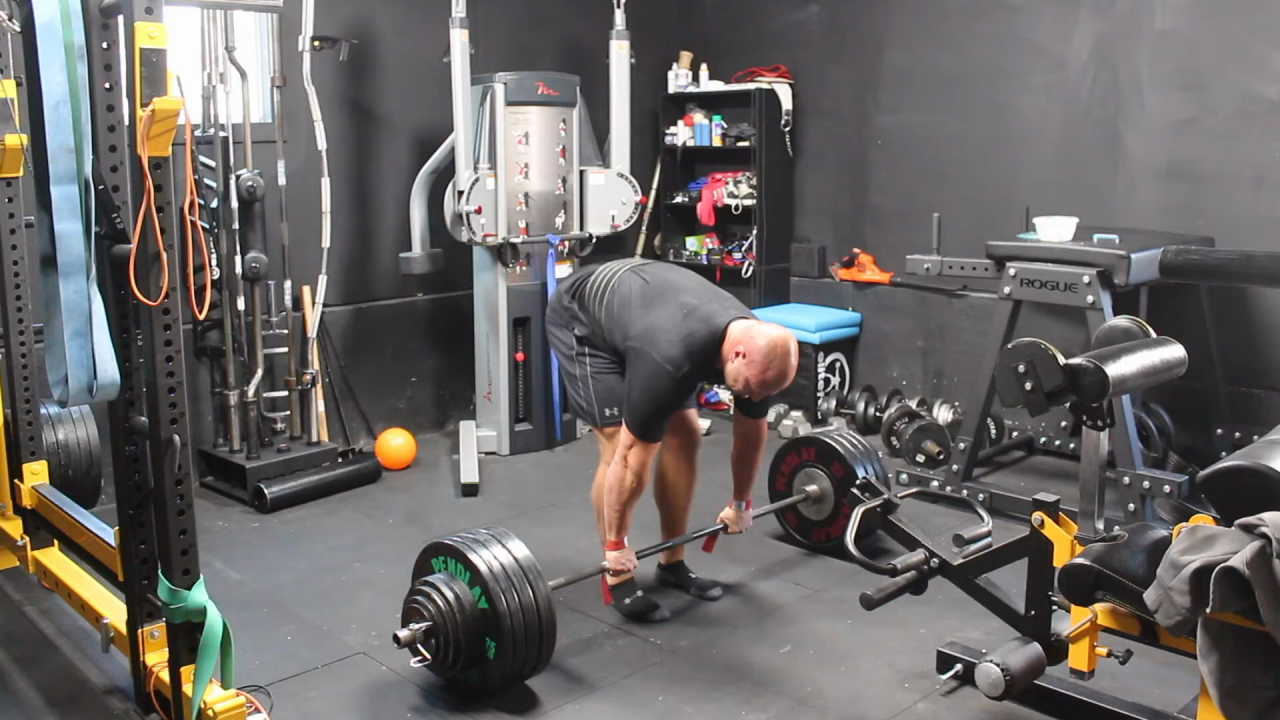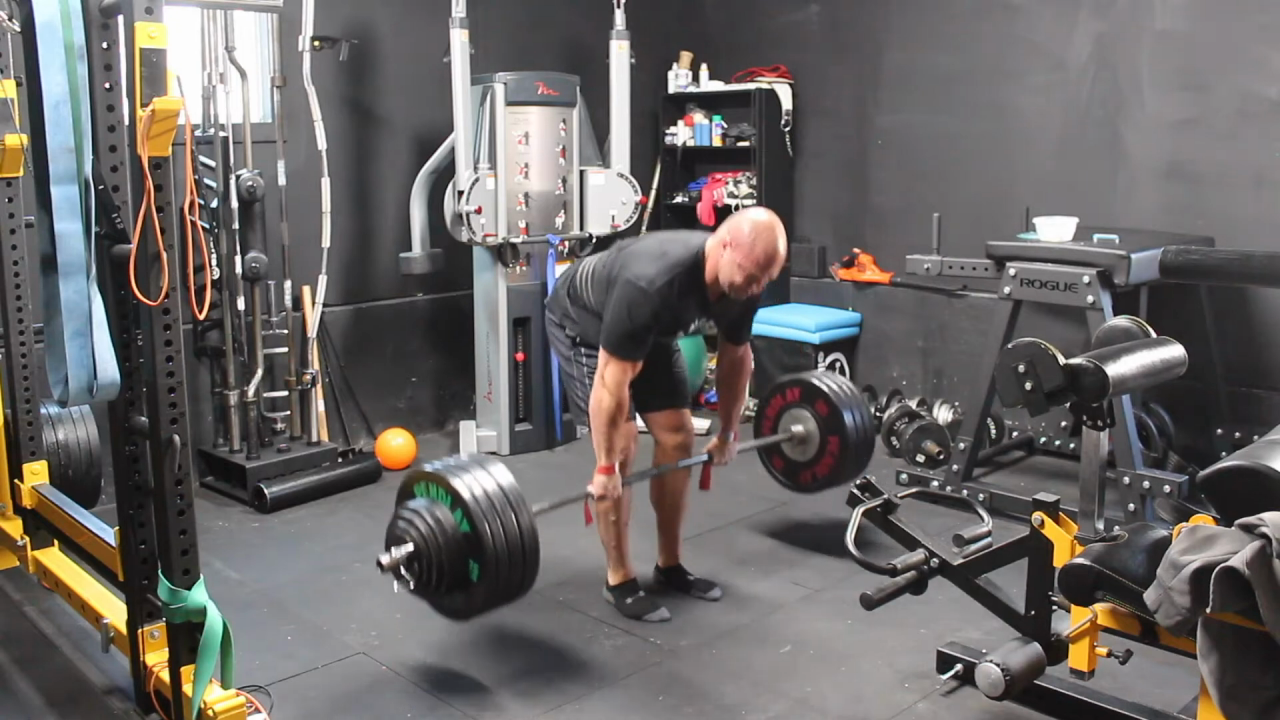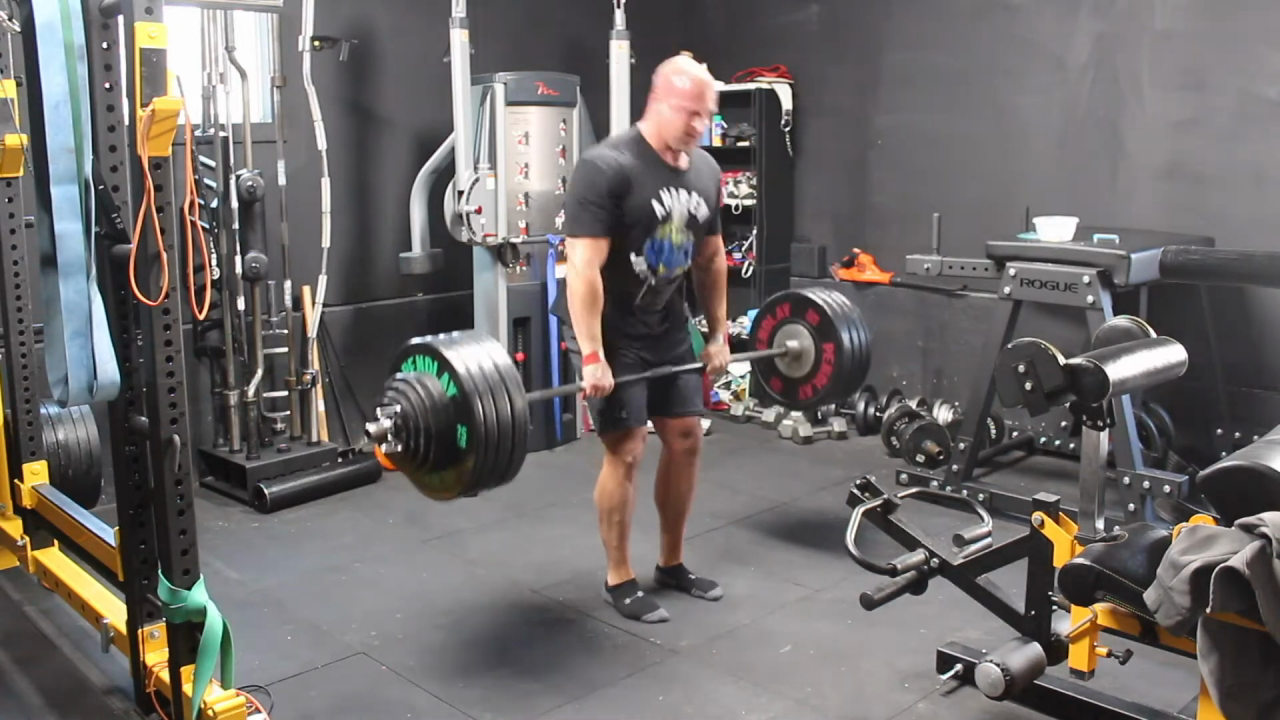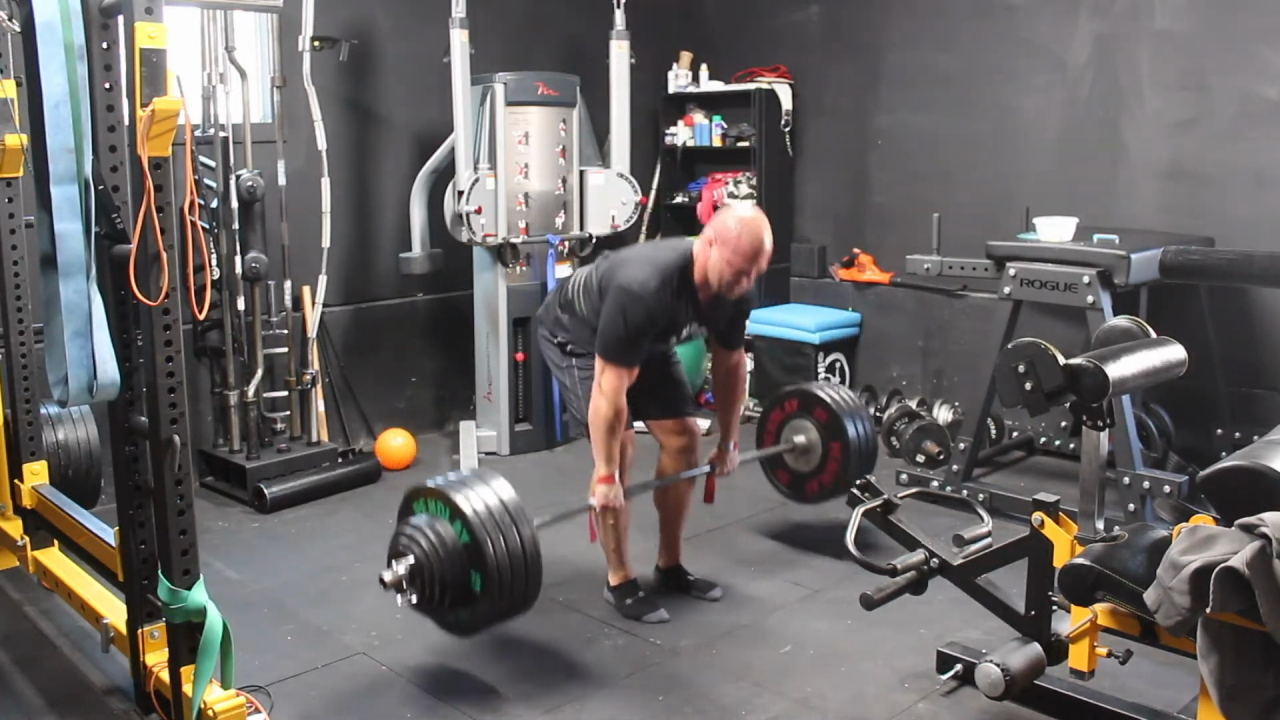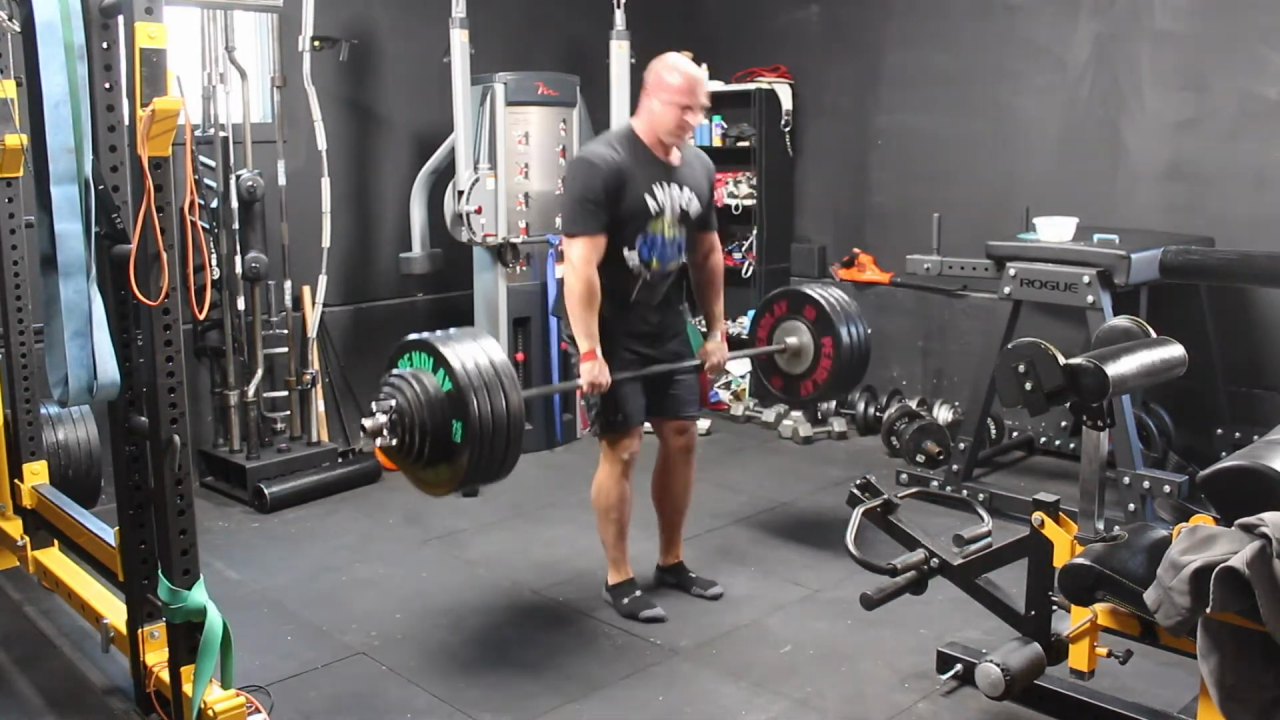
dt=1s
person 1, frame 1
left shoulder: (756, 347)
right shoulder: (668, 361)
left elbow: (751, 430)
right elbow: (632, 460)
left wrist: (741, 503)
right wrist: (615, 545)
right hip: (581, 320)
left knee: (685, 435)
right knee: (621, 446)
left ankle: (672, 562)
right ankle: (618, 579)
person 1, frame 2
left shoulder: (741, 288)
right shoulder: (650, 284)
left elbow: (735, 358)
right elbow: (613, 383)
left wrist: (728, 433)
right wrist: (605, 470)
left hip: (651, 337)
right hip: (584, 326)
left knee: (677, 438)
right knee: (622, 446)
left ankle: (670, 566)
right ankle: (620, 580)
person 1, frame 3
left shoulder: (704, 171)
right shoulder: (606, 168)
left elbow: (711, 258)
right elbow: (584, 268)
left wrist: (717, 335)
right wrist: (592, 357)
left hip: (667, 328)
right hip: (610, 328)
left knee: (686, 440)
right knee: (624, 451)
left ankle: (672, 565)
right ankle: (619, 581)
person 1, frame 4
left shoulder: (734, 293)
right shoulder: (643, 288)
left elbow: (730, 365)
right elbow: (610, 392)
left wrist: (727, 443)
right wrist: (605, 480)
left hip: (647, 344)
right hip: (577, 334)
left knee: (683, 440)
right knee: (618, 453)
left ankle: (670, 567)
right ankle: (620, 582)
person 1, frame 5
left shoulder: (698, 167)
right shoulder: (599, 164)
left elbow: (707, 255)
right elbow: (580, 266)
left wrist: (715, 333)
right wrist: (589, 354)
left hip: (664, 323)
right hip: (607, 324)
left knee: (681, 439)
right knee: (621, 449)
left ankle: (672, 564)
right ankle: (618, 580)
